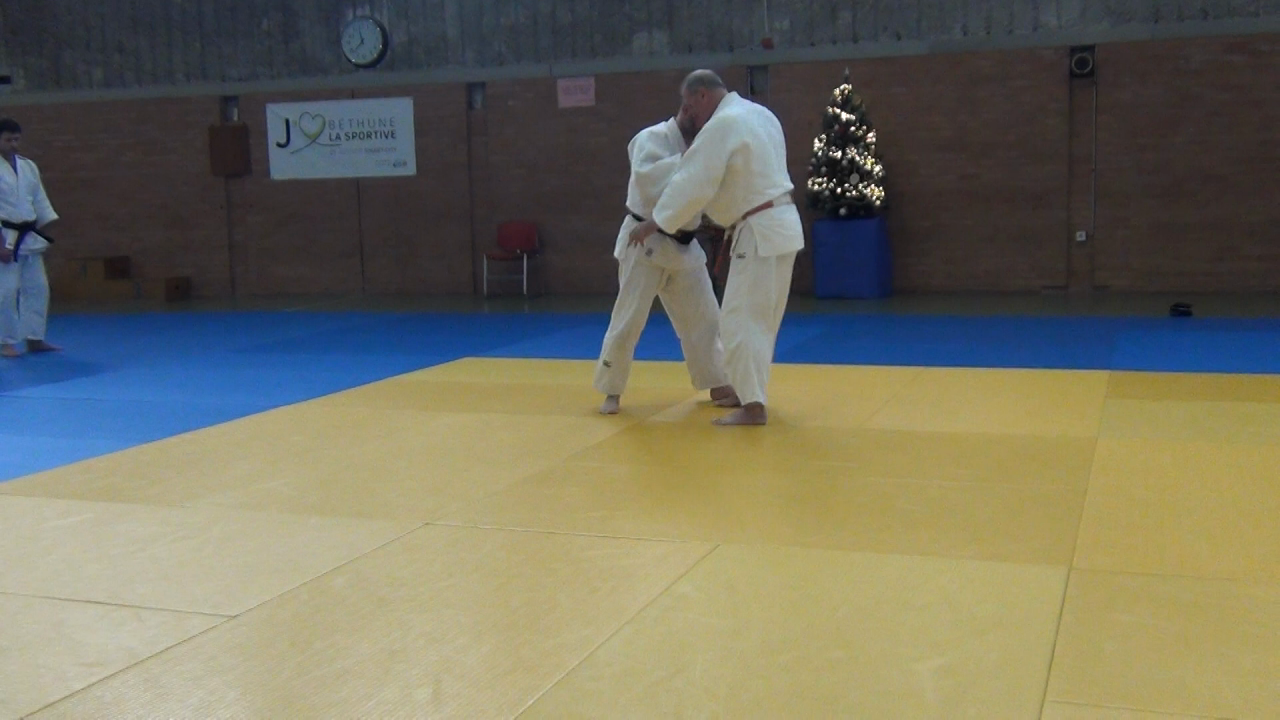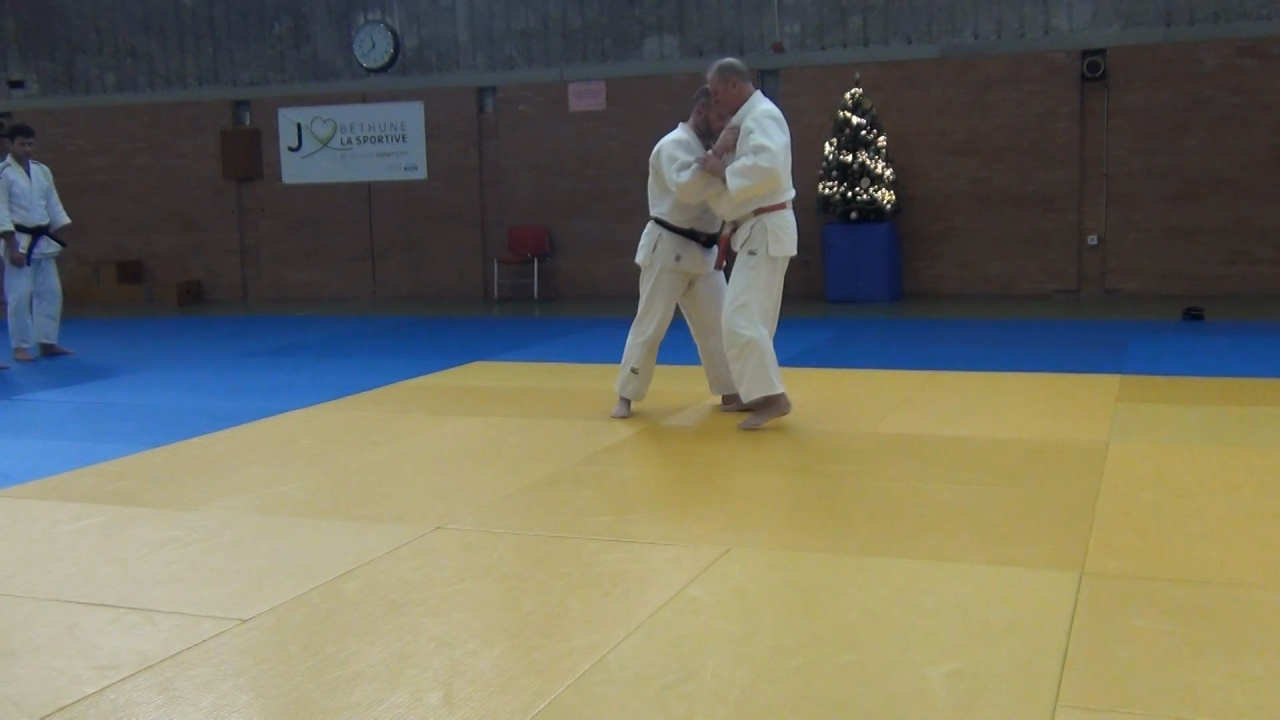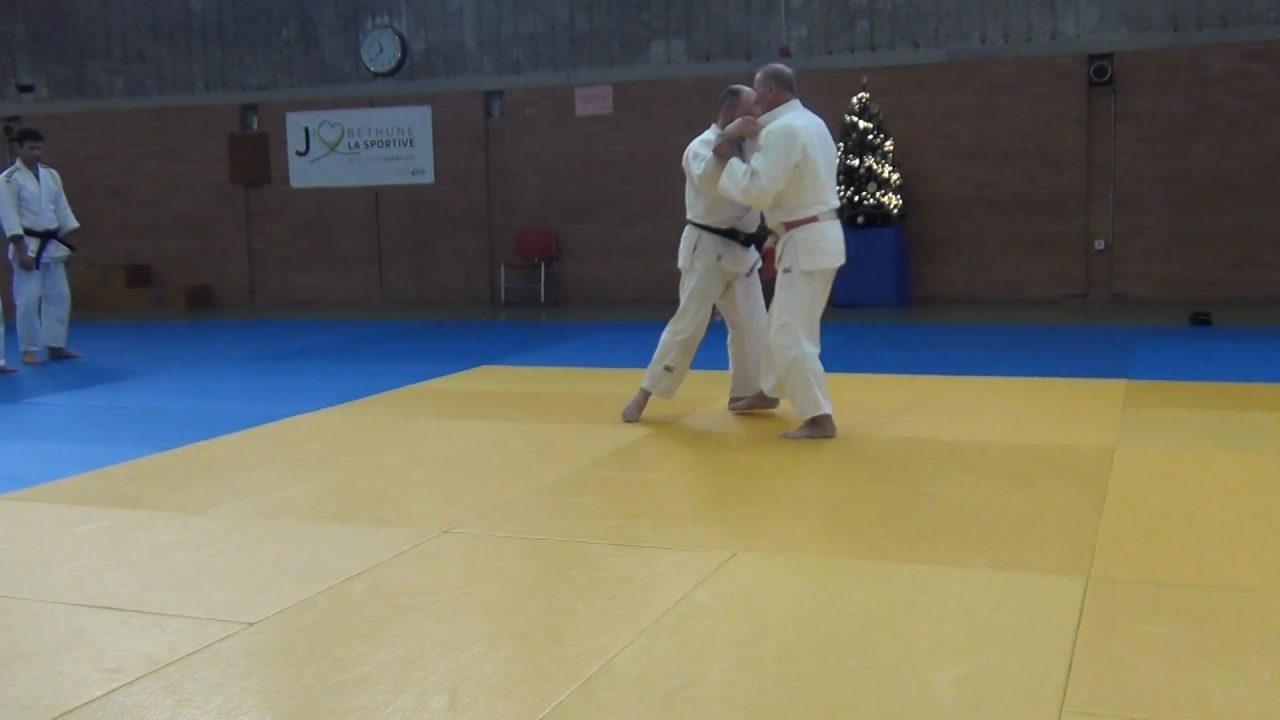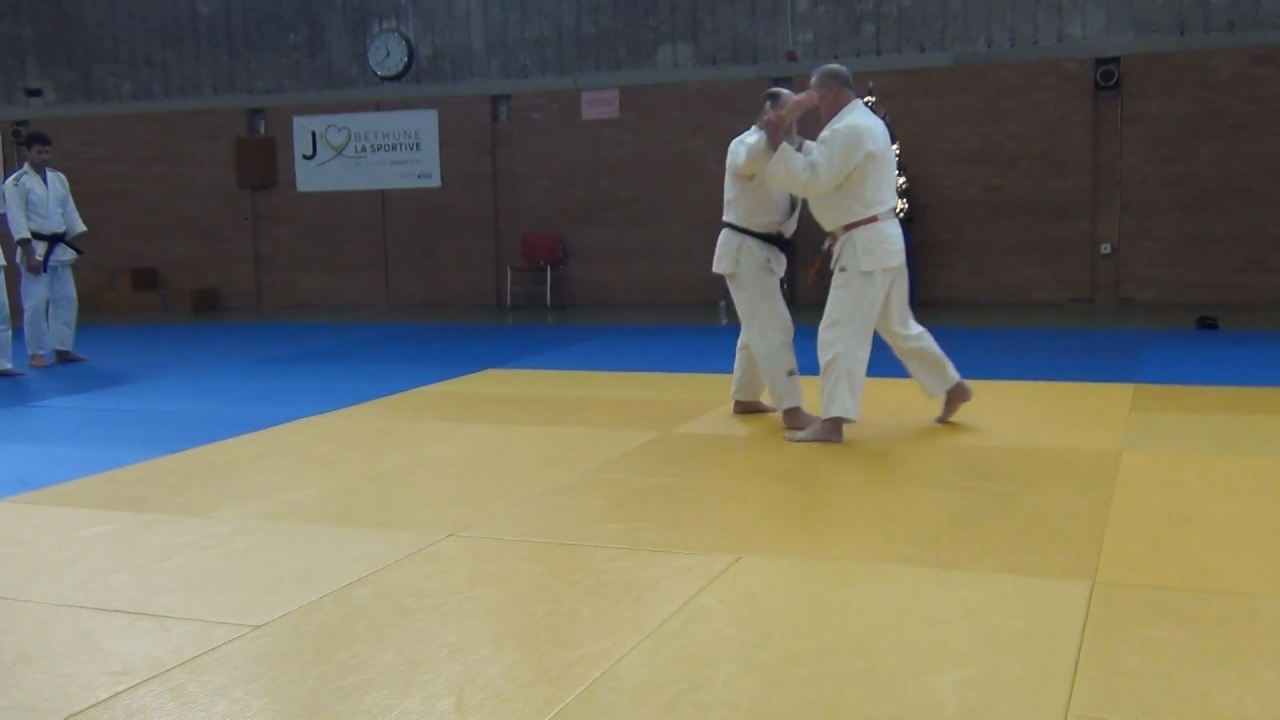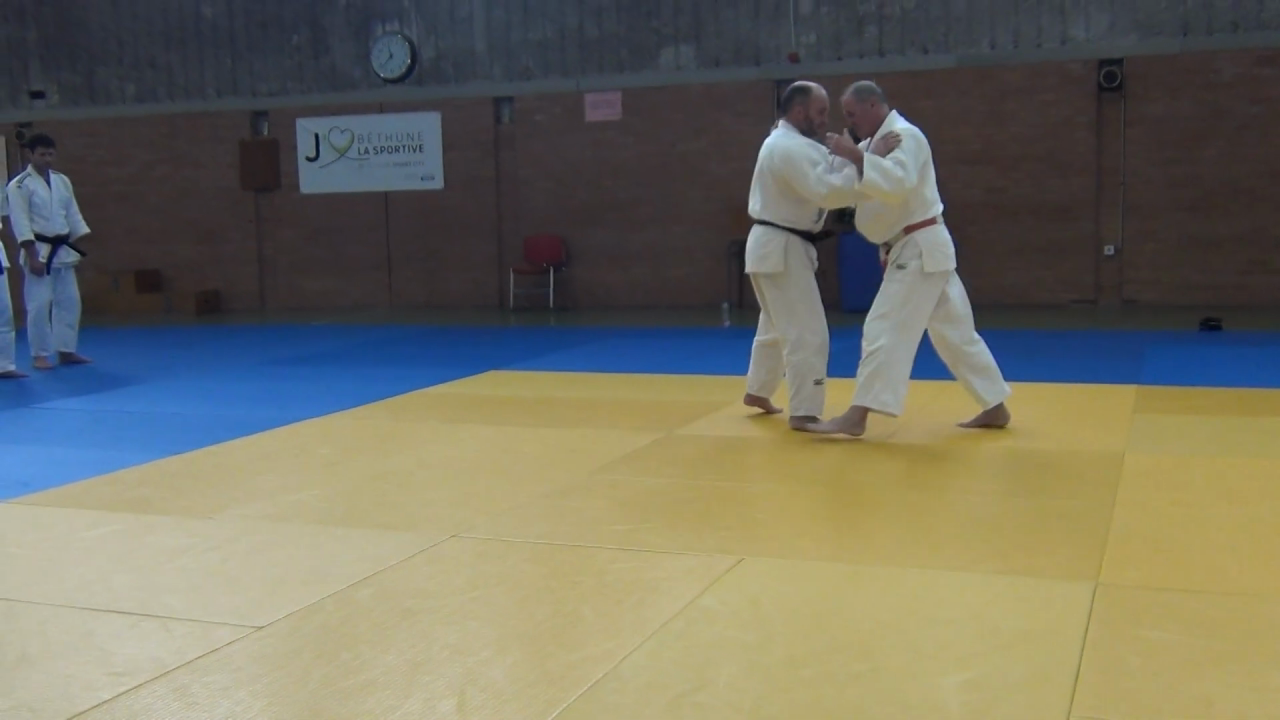
dt=0.3s
person 1, frame 1
left shoulder: (723, 124)
right shoulder: (760, 114)
left elbow: (693, 184)
left wrist: (654, 223)
left hip: (761, 231)
right hip: (777, 224)
left knee: (740, 319)
right knee: (759, 317)
left ankle: (752, 406)
right ankle: (750, 392)
person 1, frame 2
left shoulder: (763, 116)
right shoulder: (753, 117)
left elbow: (767, 167)
left wrist: (721, 171)
left hip: (765, 230)
right hip: (758, 228)
left knee: (740, 318)
right knee: (752, 318)
left ankle: (773, 397)
right ankle: (760, 394)
person 1, frame 3
left shoulder: (781, 131)
right shoulder: (812, 123)
left elbow: (756, 189)
left wrist: (727, 158)
left hip: (806, 242)
right hip: (822, 235)
left knee: (788, 332)
right knee: (796, 326)
left ankle: (819, 418)
right ankle: (773, 392)
person 1, frame 4
left shoulder: (848, 129)
right shoulder: (866, 122)
left elbow: (811, 180)
left wrist: (777, 143)
left hip: (863, 244)
right hip: (882, 237)
left knee: (840, 332)
right knee: (897, 326)
left ankle: (831, 422)
right ankle: (951, 386)
person 1, frame 5
left shoulder: (904, 135)
right shoulder: (878, 140)
left elbow: (898, 184)
left wrist: (857, 155)
left hip: (920, 249)
right hip: (922, 248)
left knee: (885, 328)
right knee: (955, 331)
left ankle: (858, 415)
right ankle: (995, 406)
person 2, frame 1
right shoulder: (651, 140)
right elbow: (649, 178)
left hip: (683, 245)
right hip: (646, 242)
left knee: (703, 316)
right knee: (628, 319)
left ankle: (718, 386)
right ankle: (610, 390)
person 2, frame 2
left shoulder: (708, 147)
right shoulder: (674, 145)
right elbow: (687, 187)
left hip: (702, 249)
right hip: (668, 247)
left knee: (717, 322)
right knee: (650, 326)
left ankle: (730, 392)
right ankle: (626, 395)
person 2, frame 3
left shoulder: (749, 149)
right shoulder: (704, 145)
right elbow: (708, 178)
left hip: (742, 250)
right hip: (706, 247)
left knee: (752, 325)
right knee: (689, 325)
left ankle: (743, 393)
right ankle: (646, 392)
person 2, frame 4
right shoulder: (746, 146)
right elbow: (751, 158)
left hip: (769, 250)
right hip: (745, 250)
left knee: (759, 329)
right knee: (773, 327)
left ankle: (745, 397)
right ankle: (791, 408)
person 2, frame 5
left shoulder: (781, 141)
right shoulder: (793, 148)
left elbow: (827, 167)
right elbow: (830, 192)
left hip: (770, 244)
right hip: (782, 248)
left knee: (775, 325)
right knee: (806, 331)
left ankle: (757, 391)
right ankle: (803, 412)
person 3, frame 1
left shoulder: (29, 166)
left elbow: (40, 201)
left wrist: (49, 233)
left hip: (30, 237)
left knee: (37, 288)
left ankle: (34, 338)
person 3, frame 2
left shoulder: (42, 170)
left elbow: (53, 205)
left wrist: (62, 237)
left hip: (43, 241)
left knee: (50, 292)
right knee: (20, 295)
left ankle: (48, 342)
right ankle: (21, 346)
person 3, frame 3
left shoulder: (51, 174)
left elbow: (62, 209)
left wrist: (70, 241)
right wrist: (21, 251)
left hip: (52, 245)
right hip: (28, 245)
left knee: (59, 296)
right knee: (28, 299)
left ankle: (55, 345)
right ankle: (29, 349)
person 3, frame 4
left shoulder: (59, 178)
right shoulder: (17, 183)
left elbow: (70, 213)
right elbow: (17, 221)
left wrist: (77, 244)
right wrist: (29, 254)
left hip: (59, 248)
right hip: (36, 249)
left knee: (66, 299)
right knee: (36, 302)
left ankle: (63, 349)
right ankle: (37, 353)
person 3, frame 5
left shoulder: (62, 181)
right shoulder: (20, 185)
left elbow: (73, 215)
right elbow: (21, 224)
left wrist: (80, 247)
right wrist: (33, 257)
left hip: (63, 251)
right hip: (39, 251)
left knee: (70, 301)
right knee: (39, 304)
left ankle: (67, 351)
right ankle: (40, 354)
